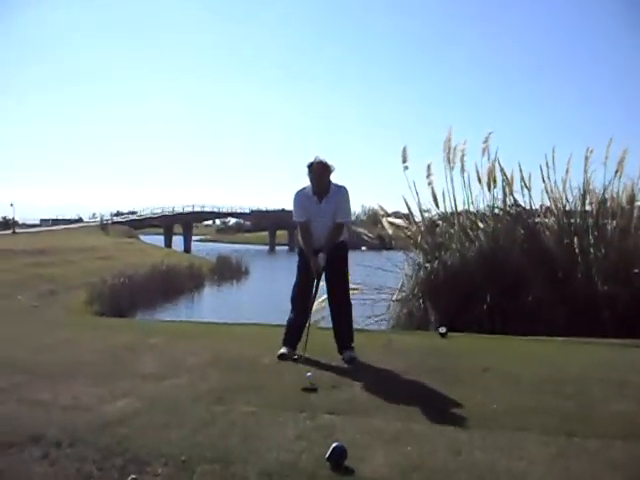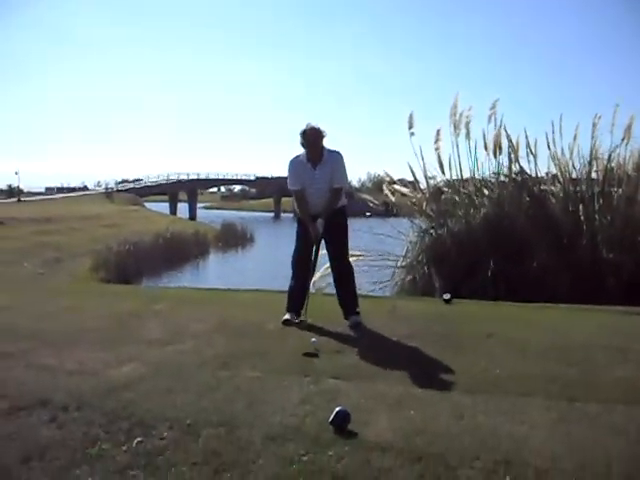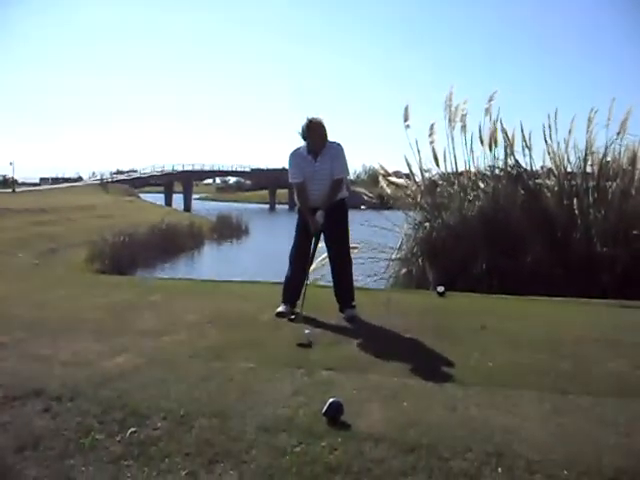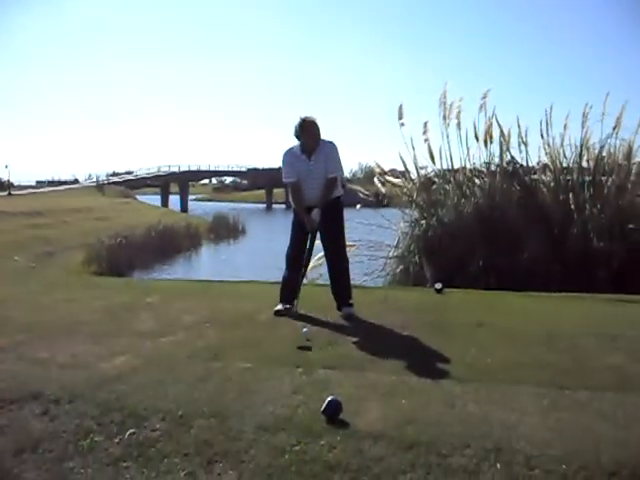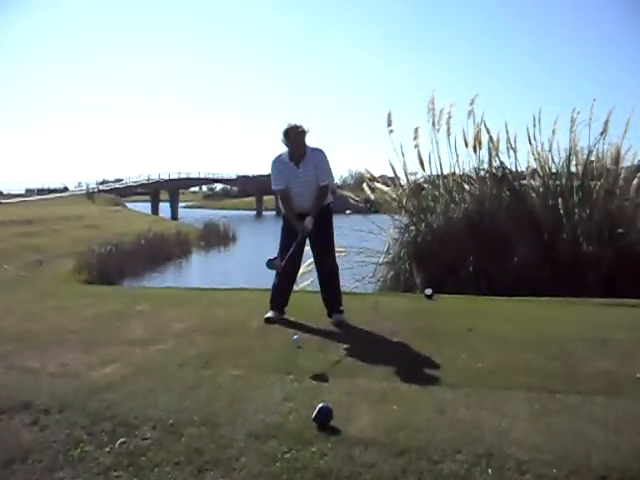
dt=0.3s
person 1, frame 1
left shoulder: (341, 193)
right shoulder: (300, 196)
left elbow: (340, 227)
right elbow: (303, 229)
left wrist: (323, 255)
right wrist: (312, 258)
left hip: (335, 248)
right hip: (308, 249)
left knee: (339, 298)
right knee: (300, 296)
left ankle: (346, 347)
right ankle: (290, 344)
person 1, frame 2
left shoulder: (336, 158)
right shoulder: (295, 164)
left elbow: (337, 192)
right elbow: (298, 197)
left wrist: (322, 220)
right wrist: (310, 225)
left hip: (334, 214)
right hip: (307, 216)
left knee: (340, 262)
right knee: (300, 262)
left ankle: (352, 312)
right ankle: (293, 310)
person 1, frame 3
left shoulder: (336, 150)
right shoulder: (296, 157)
left elbow: (338, 183)
right elbow: (299, 189)
left wrist: (322, 212)
right wrist: (310, 218)
left hip: (334, 206)
right hip: (307, 208)
left knee: (340, 256)
right knee: (299, 254)
left ankle: (347, 305)
right ankle: (288, 302)
person 1, frame 4
left shoulder: (329, 148)
right shoulder: (290, 156)
left elbow: (332, 181)
right elbow: (293, 189)
left wrist: (318, 210)
right wrist: (305, 217)
left hip: (330, 205)
right hip: (303, 207)
left knee: (336, 254)
right knee: (295, 253)
left ankle: (345, 303)
right ankle: (286, 301)
person 1, frame 5
left shoulder: (318, 156)
right shoulder: (278, 163)
left elbow: (324, 188)
right elbow: (283, 196)
left wrist: (311, 218)
right wrist: (297, 223)
left hip: (320, 212)
right hip: (292, 215)
left knee: (326, 261)
right knee: (286, 260)
left ankle: (335, 310)
right ankle: (276, 308)
